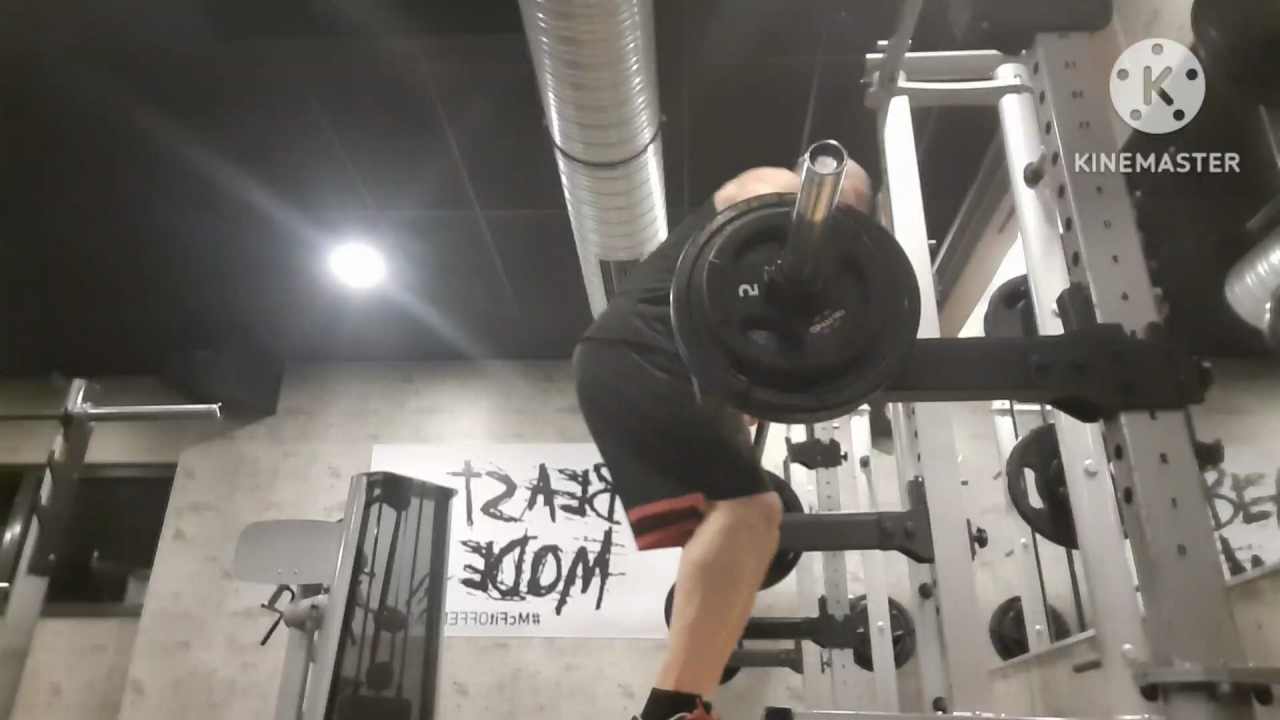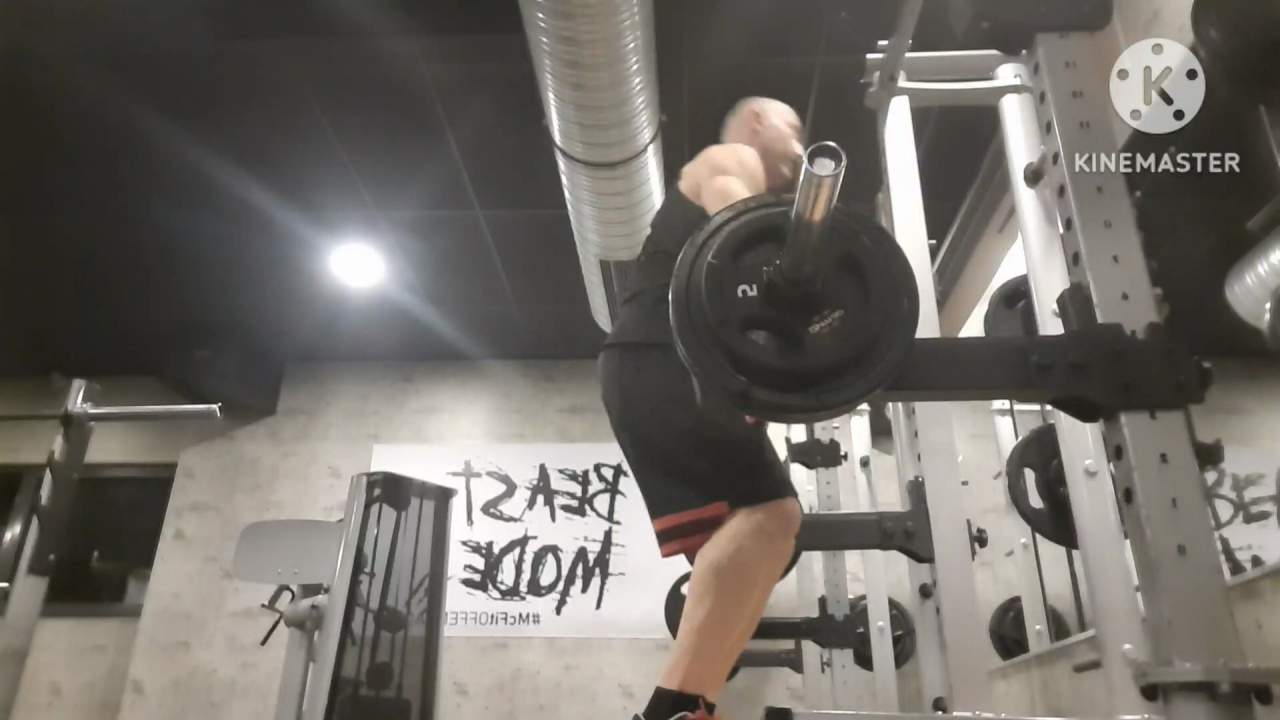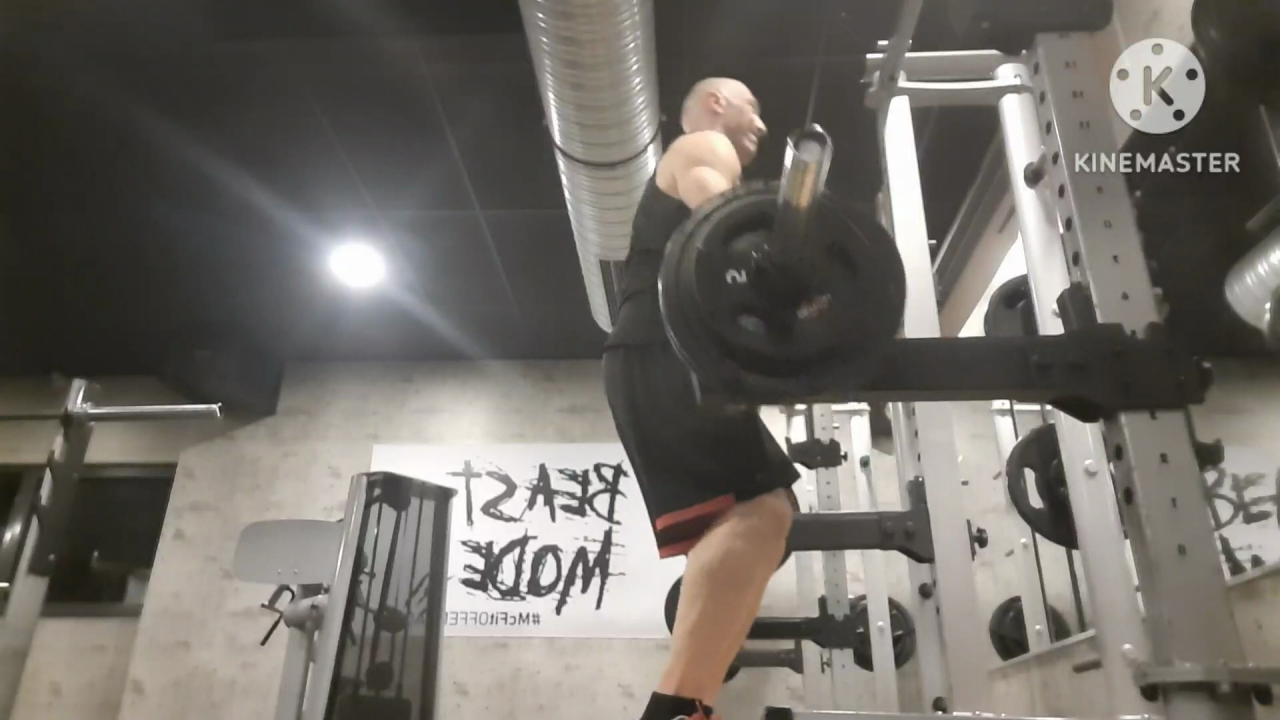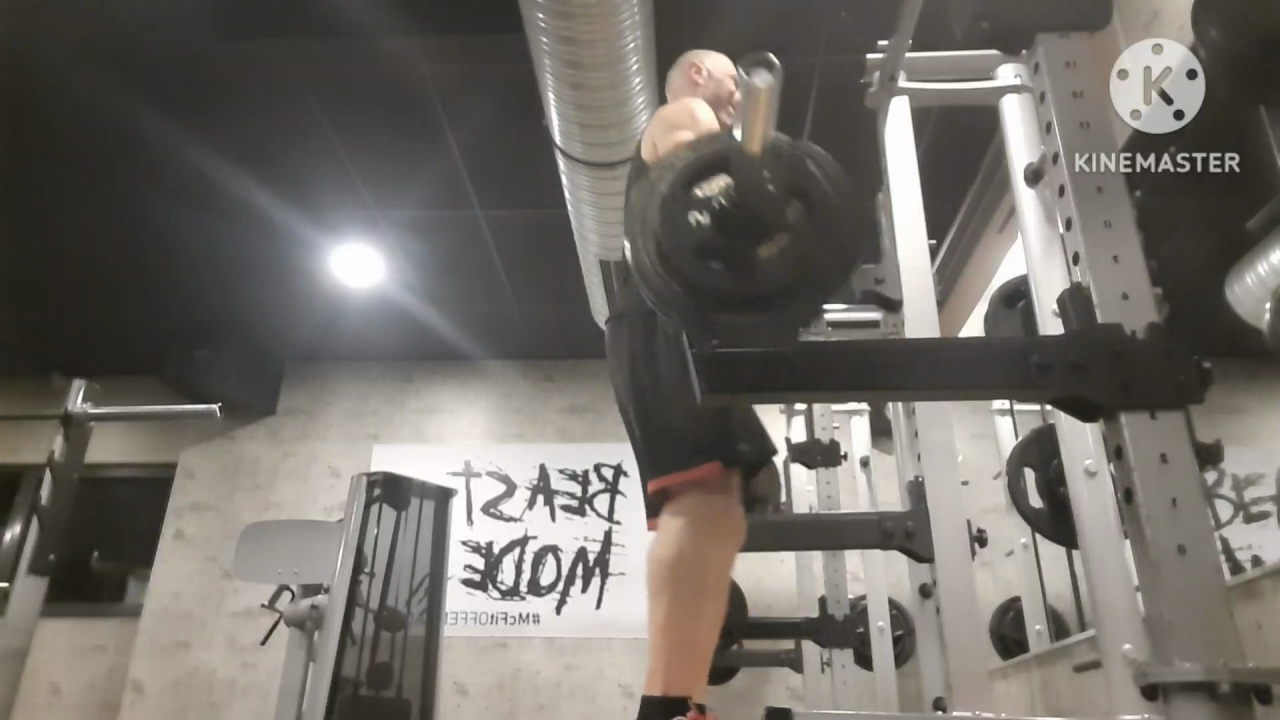
dt=0.2s
person 1, frame 1
right shoulder: (779, 190)
left wrist: (739, 439)
left hip: (631, 365)
right hip: (634, 358)
left knee: (742, 510)
right knee: (749, 505)
person 1, frame 2
left shoulder: (726, 189)
right shoulder: (734, 164)
left wrist: (740, 403)
left hip: (662, 372)
right hip: (656, 364)
left knee: (750, 524)
right knee: (769, 513)
person 1, frame 3
left shoulder: (709, 171)
right shoulder: (704, 151)
left hip: (672, 366)
right hip: (661, 362)
left knee: (745, 531)
right knee: (759, 514)
person 1, frame 4
left shoulder: (697, 149)
right shoulder: (686, 116)
left hip: (675, 335)
right hip: (662, 331)
left knee: (714, 511)
right knee: (705, 500)
